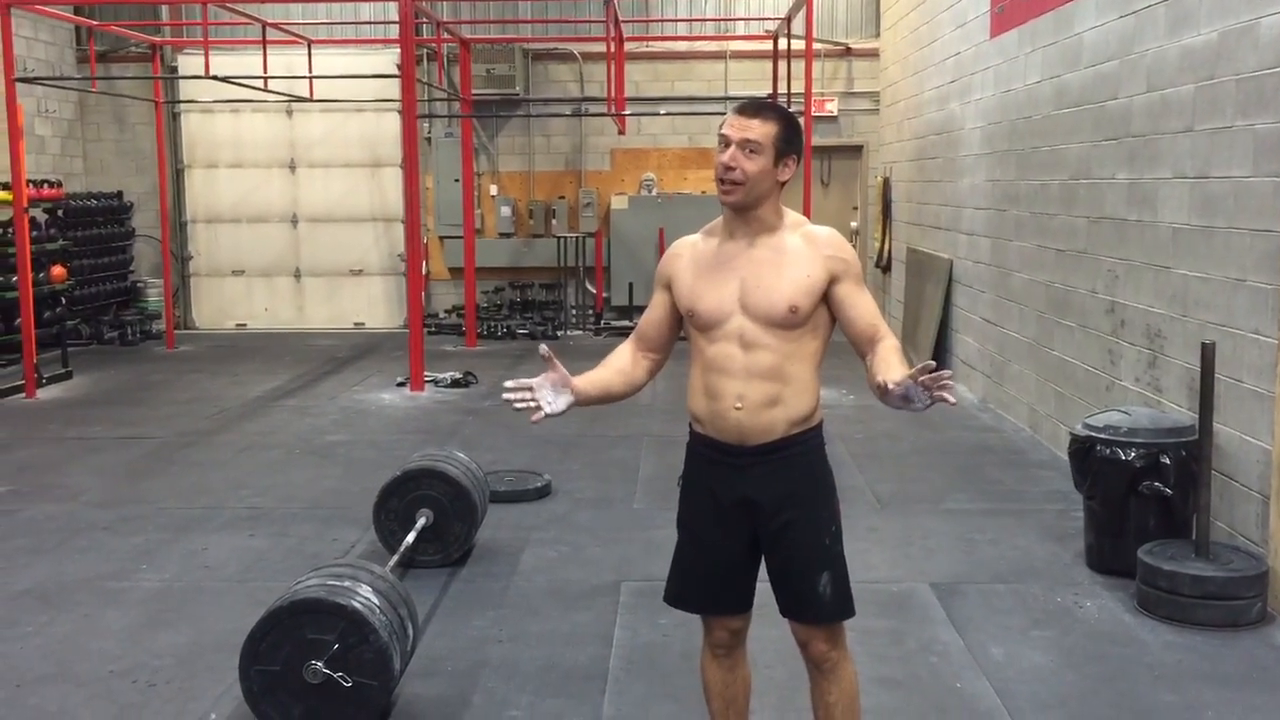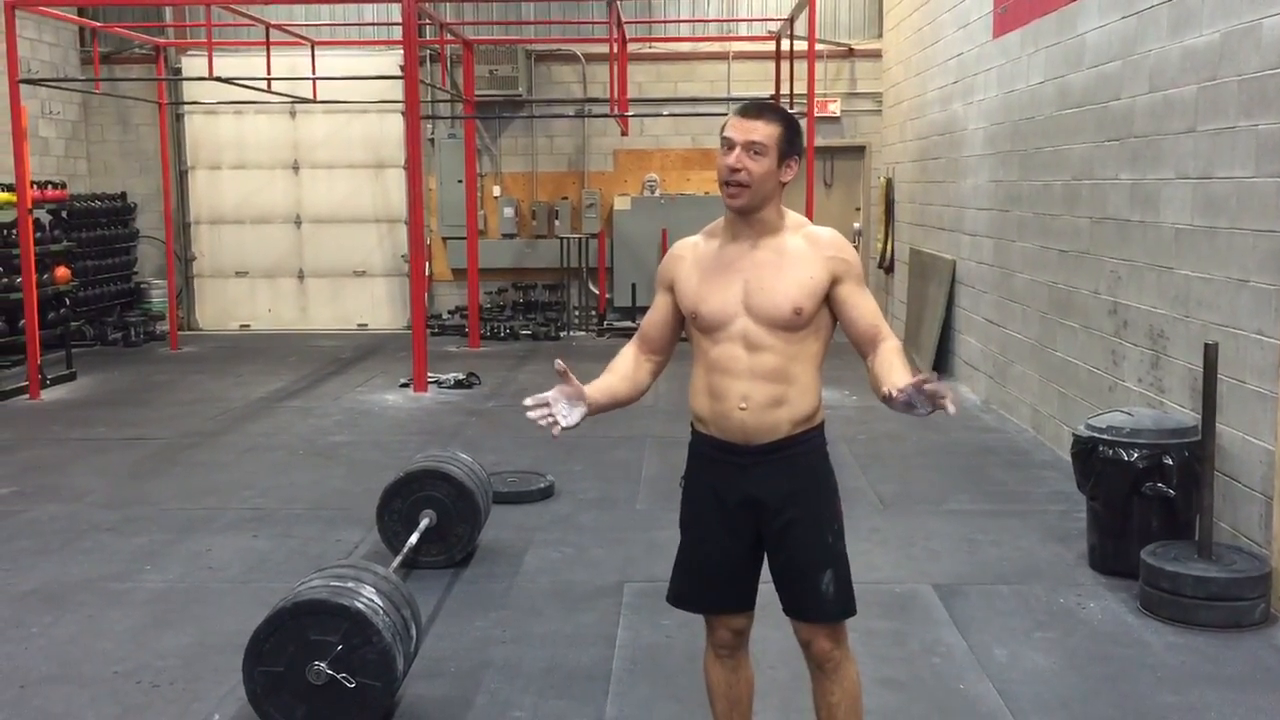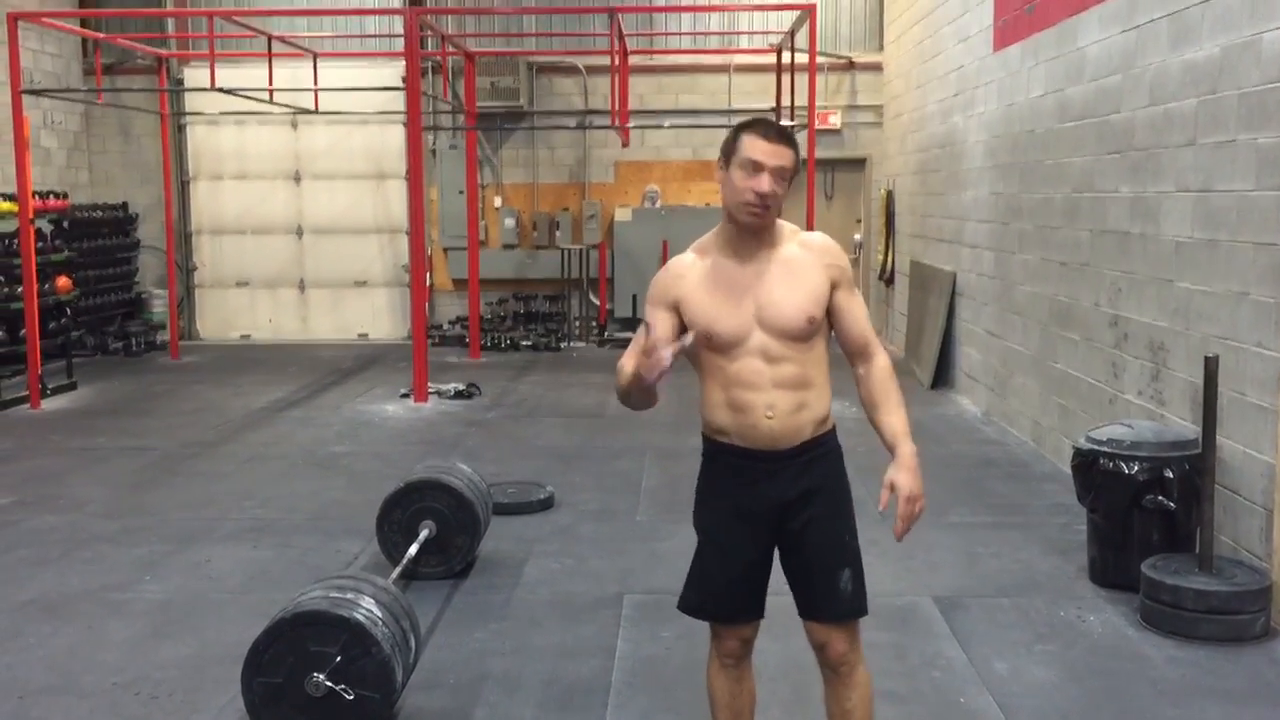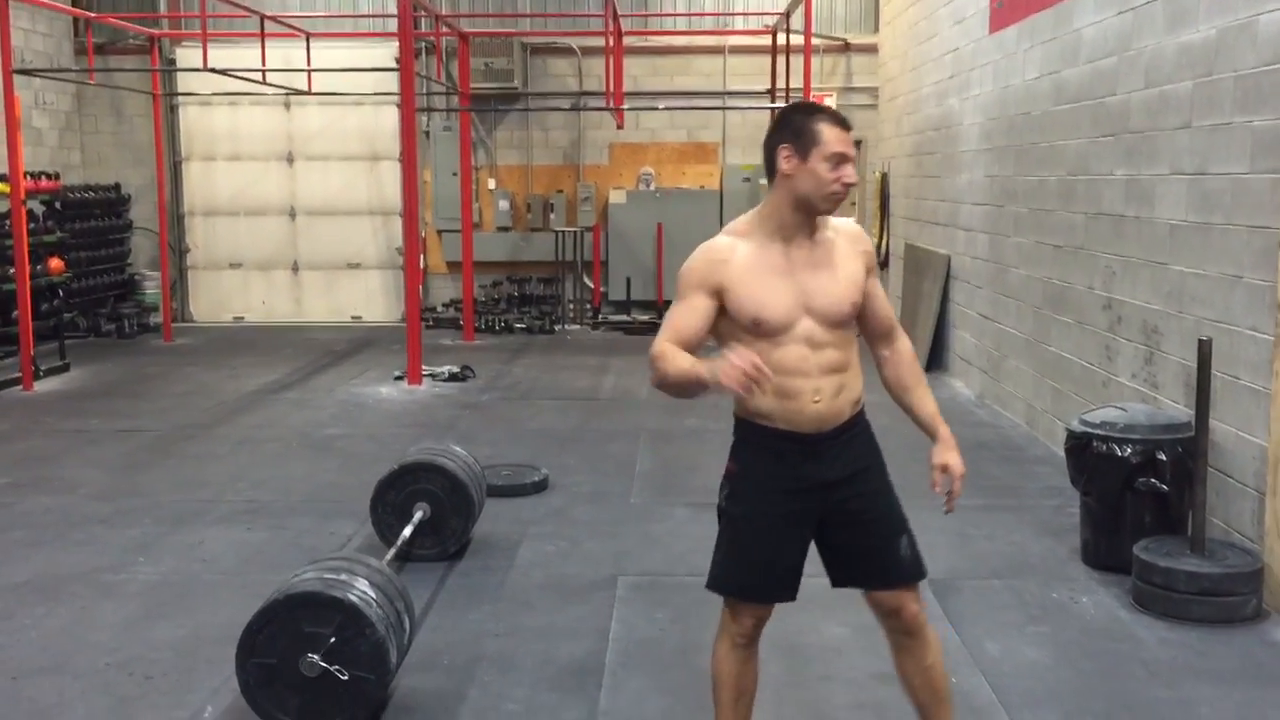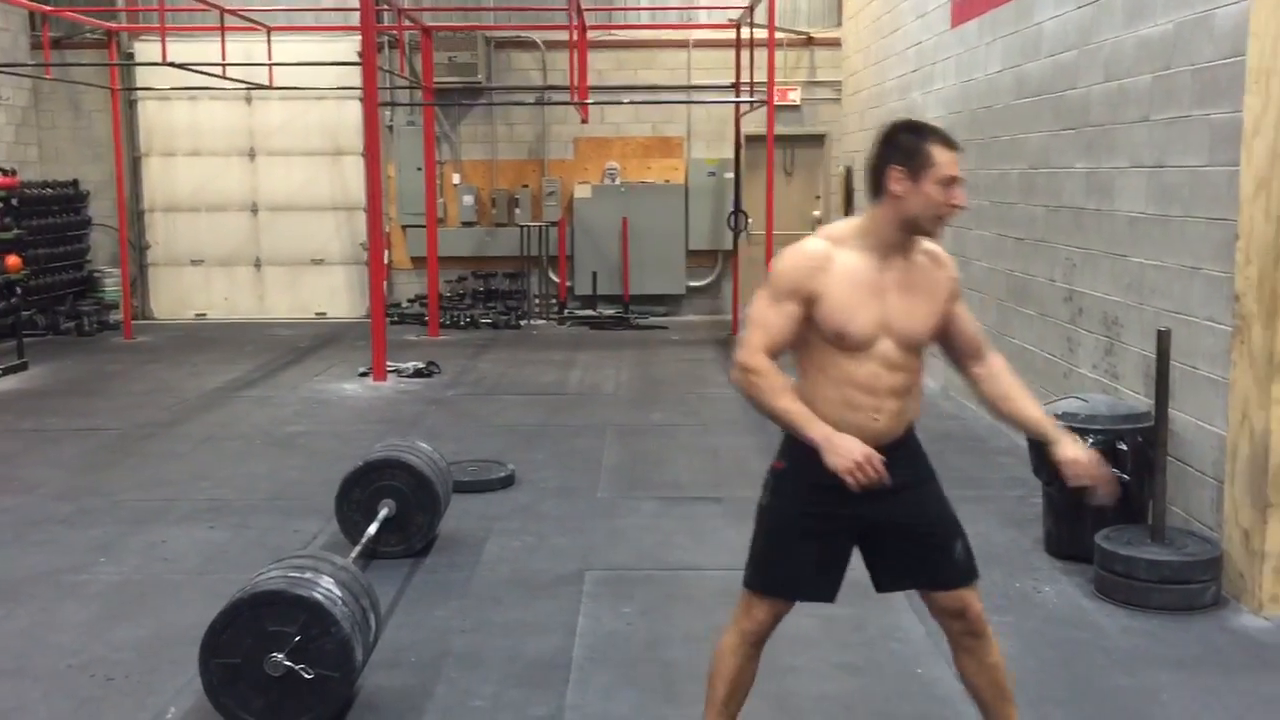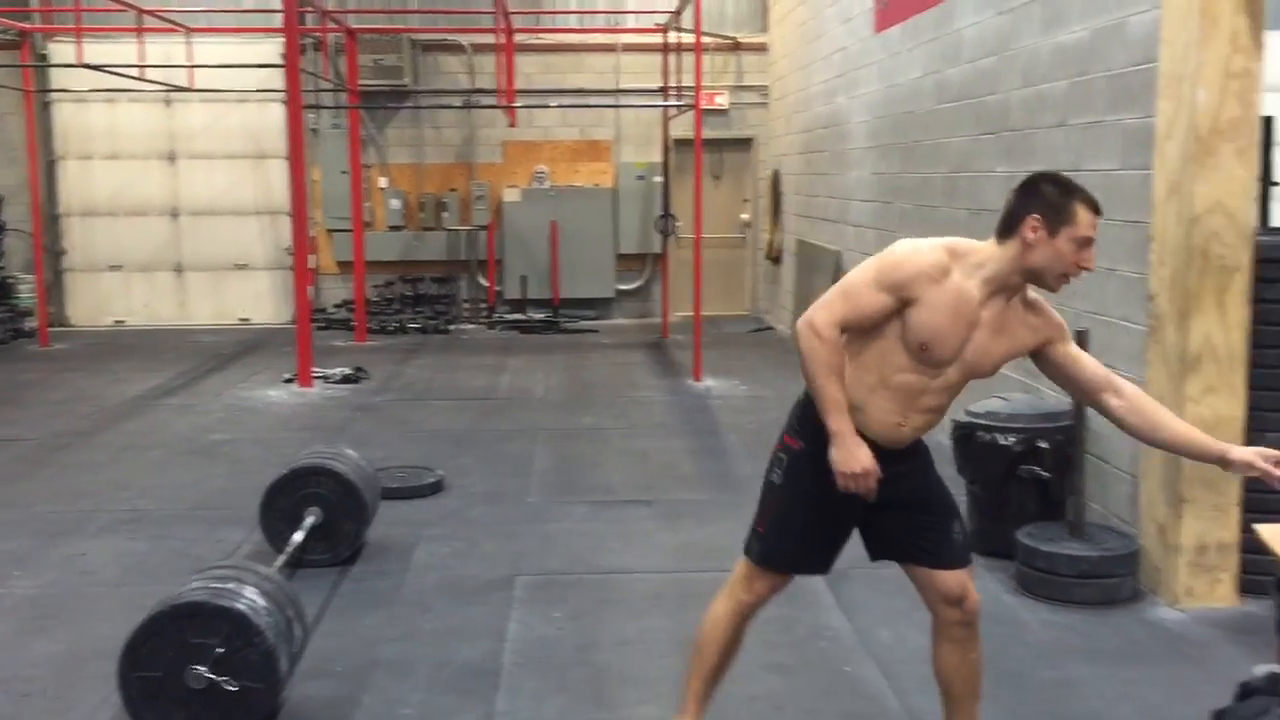
dt=0.3s
person 1, frame 1
left shoulder: (825, 250)
right shoulder: (683, 256)
left elbow: (876, 342)
right elbow: (644, 351)
left wrist: (896, 383)
right wrist: (576, 389)
left hip: (794, 465)
right hip: (709, 466)
left knee: (822, 638)
right knee: (722, 632)
person 1, frame 2
left shoulder: (827, 251)
right shoulder: (684, 257)
left elbow: (878, 341)
right elbow: (647, 352)
left wrist: (902, 386)
right wrist: (593, 395)
left hip: (797, 465)
right hip: (713, 467)
left knee: (823, 640)
right knee: (724, 632)
person 1, frame 3
left shoulder: (822, 257)
right shoulder: (680, 276)
left elbow: (868, 357)
right elbow: (631, 378)
left wrist: (902, 453)
right wrist: (642, 374)
left hip: (814, 469)
right hip: (728, 475)
left knee: (837, 645)
right knee: (730, 643)
person 1, frame 4
left shoulder: (853, 243)
right shoulder: (718, 259)
left elbow: (890, 345)
right elbow: (664, 361)
left wrist: (940, 435)
right wrist: (711, 370)
left hip: (852, 450)
right hip: (767, 458)
left knee: (904, 610)
right knee: (742, 621)
person 1, frame 5
left shoulder: (938, 271)
right shoulder: (810, 262)
left elbow: (981, 363)
right elbow: (750, 364)
left wrist: (1057, 438)
right wrist: (826, 439)
left hip: (902, 463)
right hip: (816, 464)
left knee: (964, 613)
right knee: (757, 618)
person 1, frame 6
left shoulder: (1035, 322)
right shoulder: (923, 263)
left elbow: (1115, 396)
right elbow: (816, 327)
left wrist: (1227, 453)
right wrist: (842, 437)
left hip: (903, 456)
right hip: (829, 441)
left knee: (958, 603)
right knee: (754, 585)
